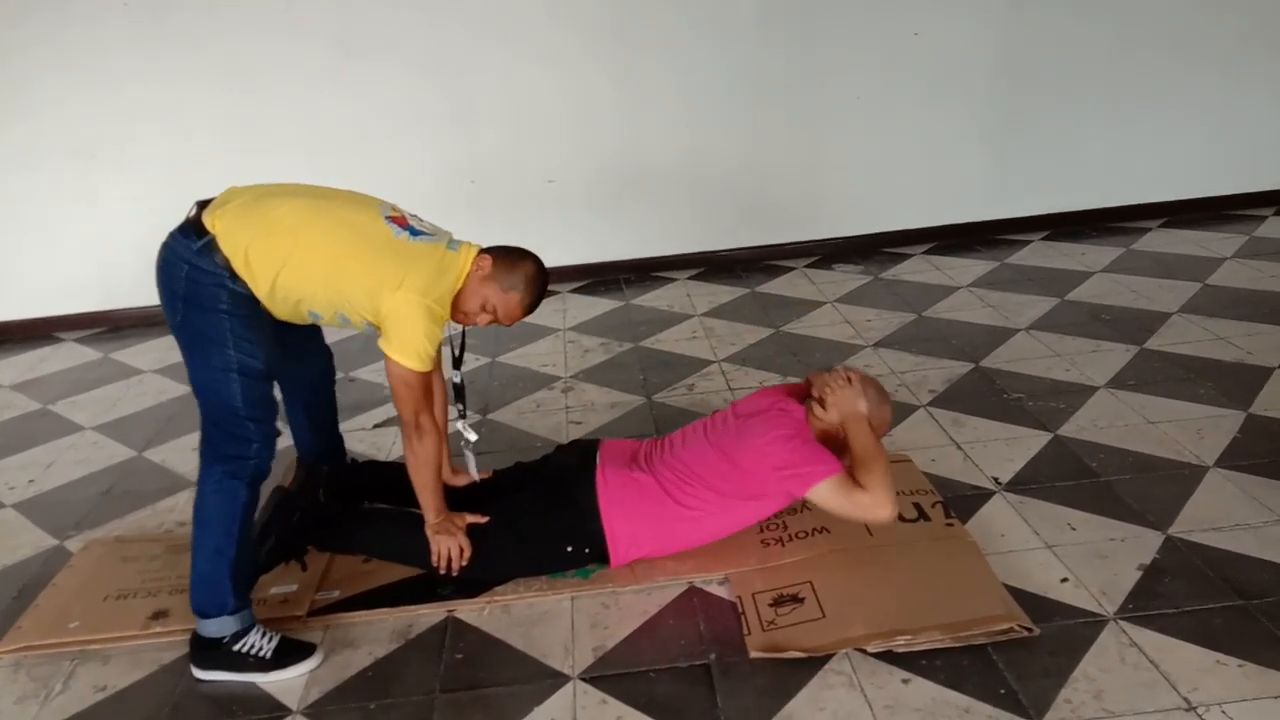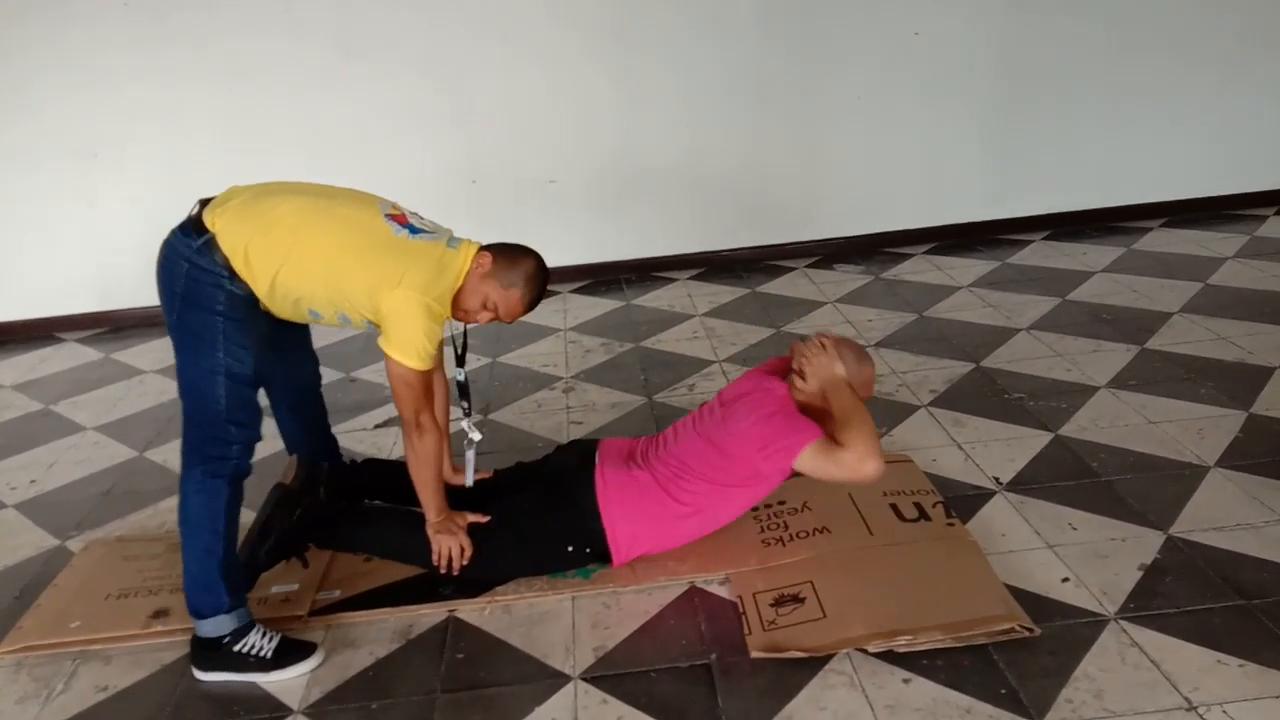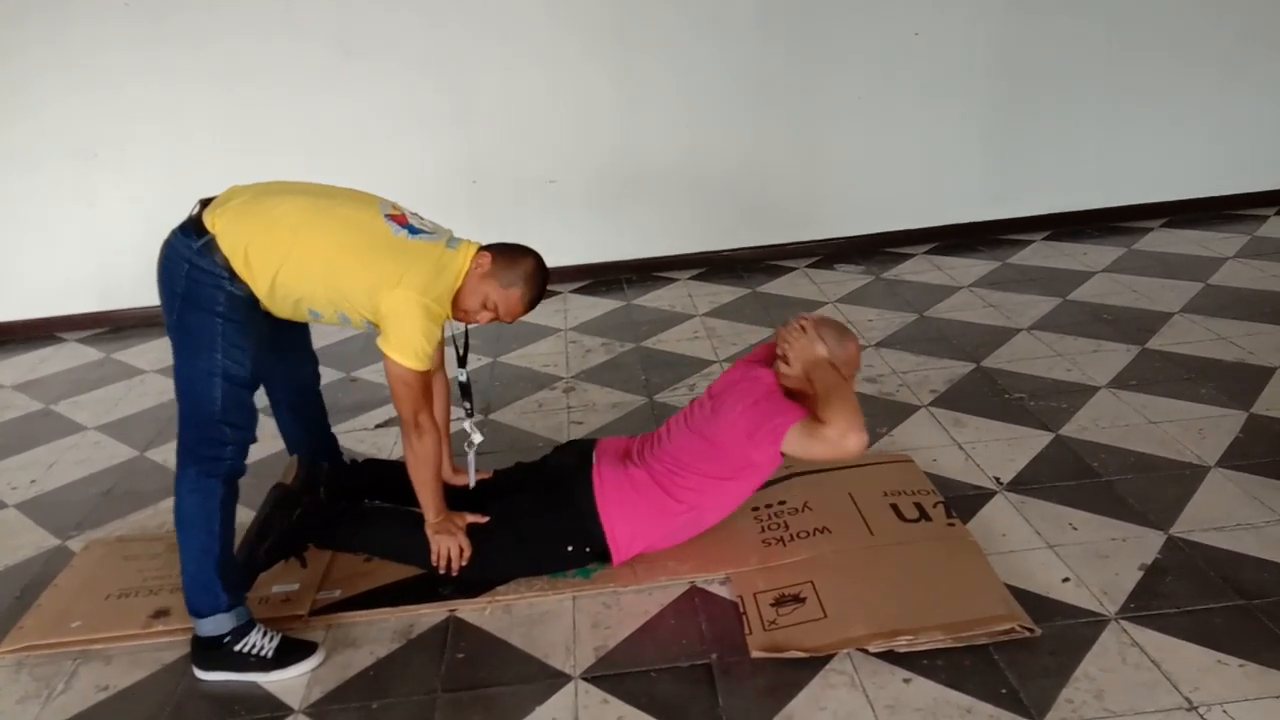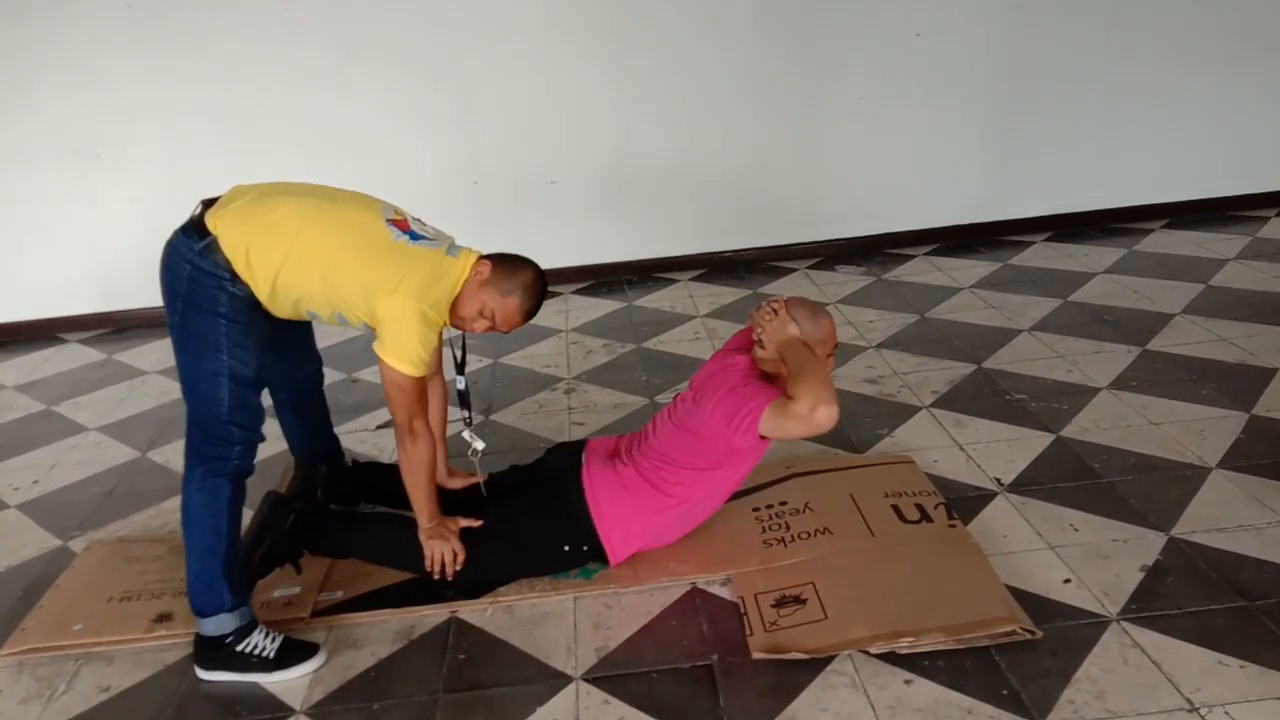
dt=0.1s
person 1, frame 1
left shoulder: (787, 400)
right shoulder: (792, 445)
left elbow: (821, 387)
right elbow: (879, 504)
left wrist: (848, 418)
right wrist: (858, 421)
left hip: (594, 469)
right hip: (593, 527)
left knee: (466, 499)
left ankle: (333, 484)
right ankle: (309, 522)
person 1, frame 2
left shoulder: (772, 379)
right shoulder: (776, 422)
left elbow: (801, 359)
right elbow: (863, 462)
right wrist: (837, 385)
left hip: (589, 467)
right hip: (589, 525)
left knee: (464, 501)
left ankle: (333, 480)
right ankle: (308, 520)
person 1, frame 3
left shoulder: (764, 367)
right shoulder: (767, 410)
left elbow: (793, 342)
right elbow: (846, 438)
right wrist: (818, 364)
left hip: (588, 469)
right hip: (590, 525)
left knee: (463, 496)
left ankle: (335, 478)
right ankle: (304, 522)
person 1, frame 4
left shoulder: (743, 353)
right shoulder: (745, 396)
left elbow: (768, 325)
right elbow: (818, 412)
right wrist: (793, 342)
left hip: (580, 469)
right hip: (582, 523)
left knee: (459, 501)
right knee: (450, 560)
left ankle: (333, 481)
right ankle: (300, 527)
person 2, frame 1
left shoulder: (443, 261)
right shoulder: (418, 297)
left elbow: (430, 376)
right elbow: (418, 422)
left wrist: (444, 470)
right wrist: (436, 520)
left hip: (245, 243)
right hip: (208, 270)
left knee: (312, 379)
right knee: (243, 446)
right ankle: (220, 633)
person 2, frame 2
left shoulder: (443, 259)
right shoulder: (417, 295)
left elbow: (432, 374)
right elbow: (418, 420)
left wrist: (446, 469)
right wrist: (437, 518)
left hip: (243, 242)
right hip: (208, 269)
left knee: (298, 384)
right knee: (224, 446)
right ankle: (219, 633)
person 2, frame 3
left shoulder: (445, 260)
right shoulder: (415, 295)
left elbow: (432, 373)
right elbow: (416, 421)
left wrist: (444, 468)
right wrist: (436, 519)
left hip: (249, 245)
right hip: (208, 267)
left knee: (299, 386)
right knee: (218, 447)
right ankle: (219, 634)
person 2, frame 4
left shoulder: (444, 265)
right shoulder: (413, 301)
left elbow: (430, 378)
right elbow: (412, 427)
left wrist: (441, 471)
right wrist: (430, 524)
left hip: (247, 245)
right hip: (211, 269)
left knee: (302, 387)
right knee: (225, 447)
right ankle: (222, 633)
